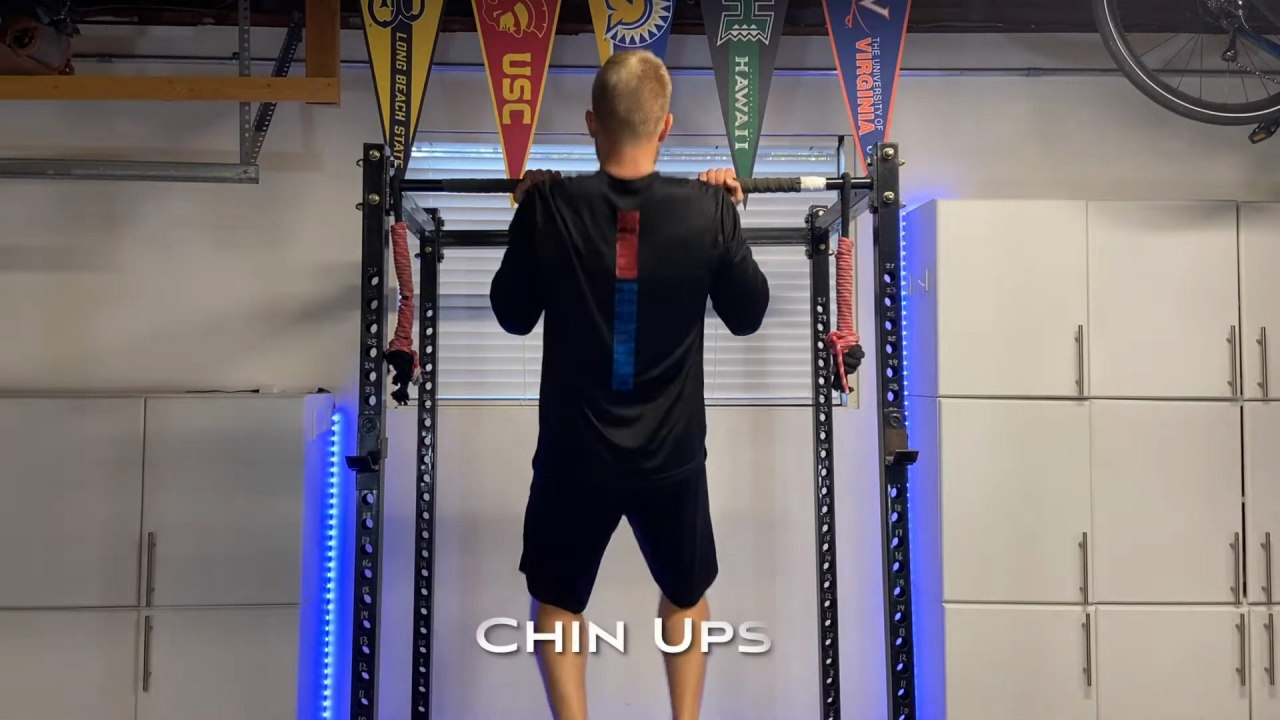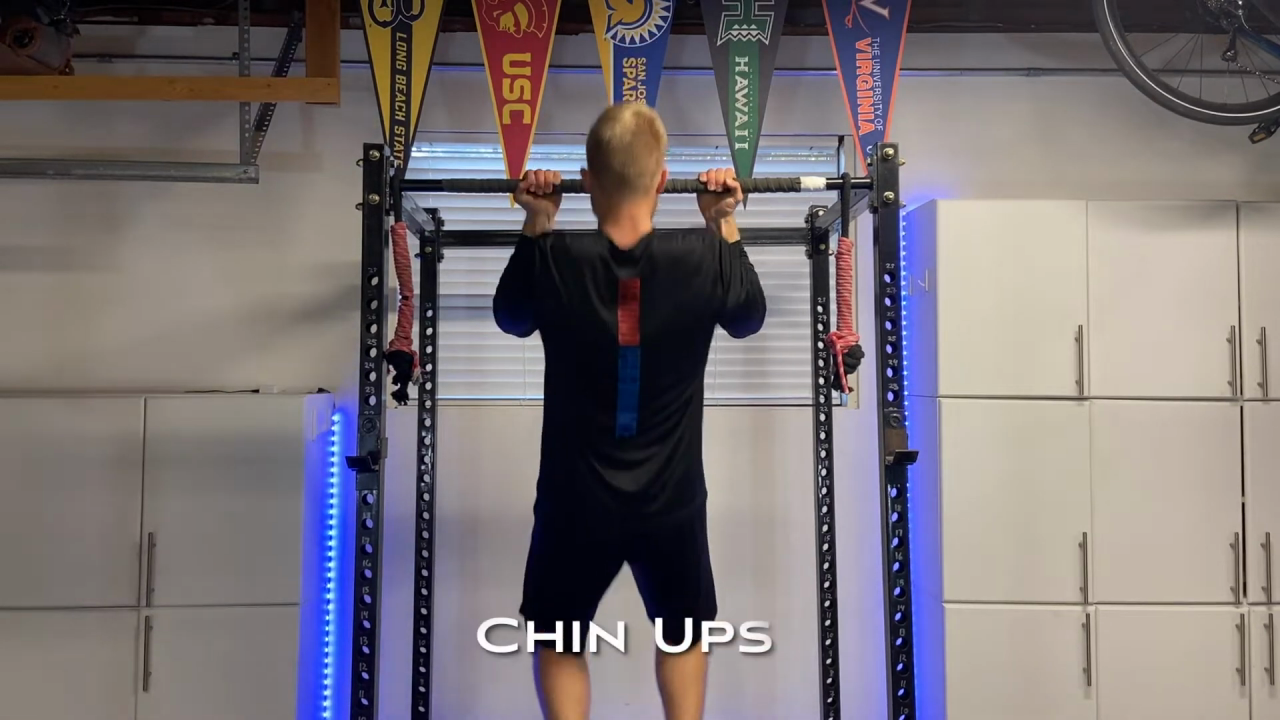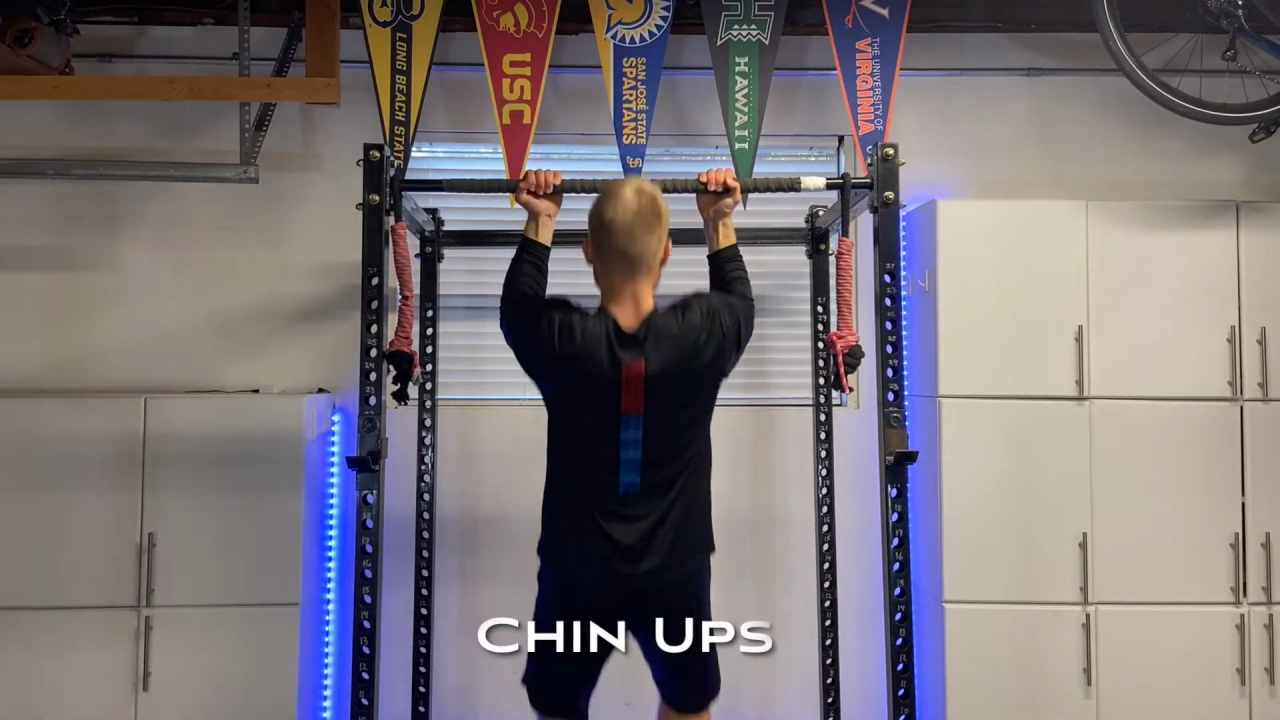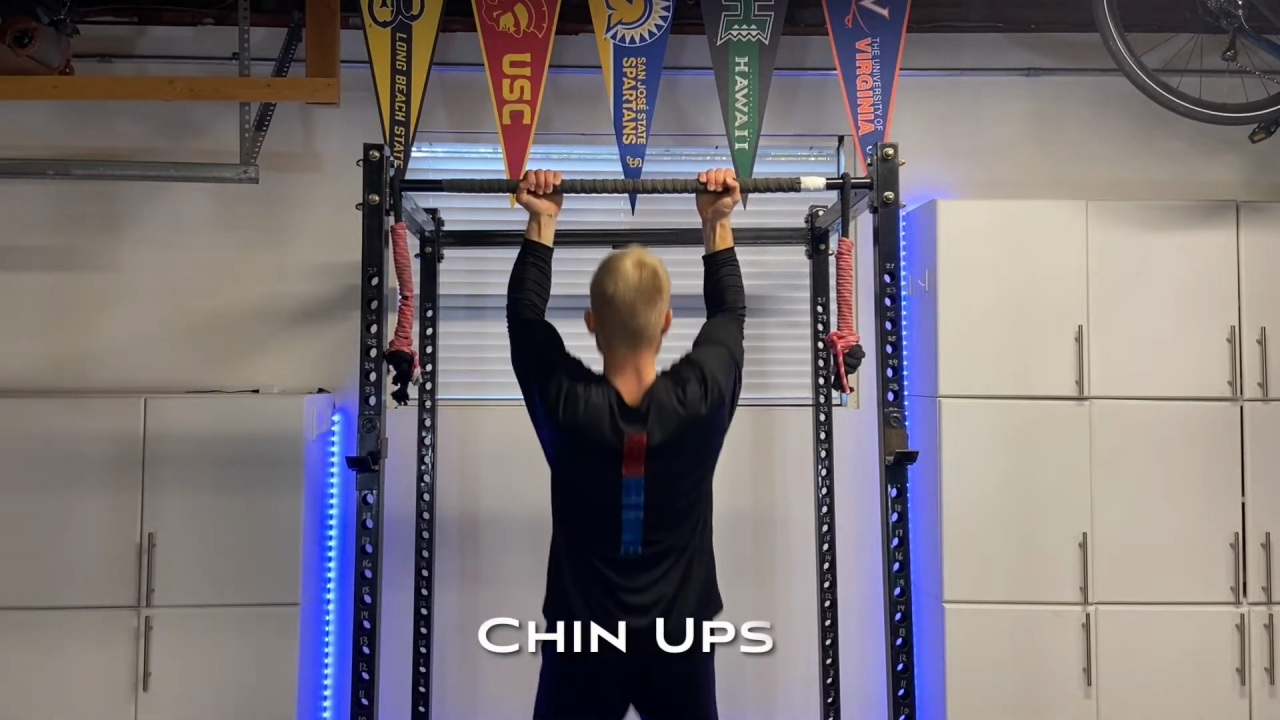
dt=0.2s
person 1, frame 1
left shoulder: (550, 208)
right shoulder: (706, 209)
left elbow: (513, 313)
right elbow: (747, 313)
left hip: (576, 456)
right hip: (671, 455)
left knee: (556, 601)
right knee: (685, 595)
person 1, frame 2
left shoulder: (552, 263)
right shoulder: (704, 260)
left elbow: (511, 316)
right elbow: (749, 316)
left wrist: (537, 221)
right wrist: (724, 222)
left hip: (577, 503)
right hip: (670, 503)
left knee: (558, 641)
right knee: (683, 635)
person 1, frame 3
left shoulder: (561, 340)
right shoulder: (702, 335)
left elbow: (514, 309)
right elbow: (742, 308)
left wrist: (539, 223)
right wrist: (720, 224)
left hip: (579, 572)
right hip: (673, 573)
person 1, frame 4
left shoulder: (566, 407)
right shoulder: (701, 401)
left elbow: (523, 315)
right elbow: (730, 313)
left wrist: (542, 221)
right wrist: (717, 222)
left hip: (583, 641)
right hip: (678, 638)
